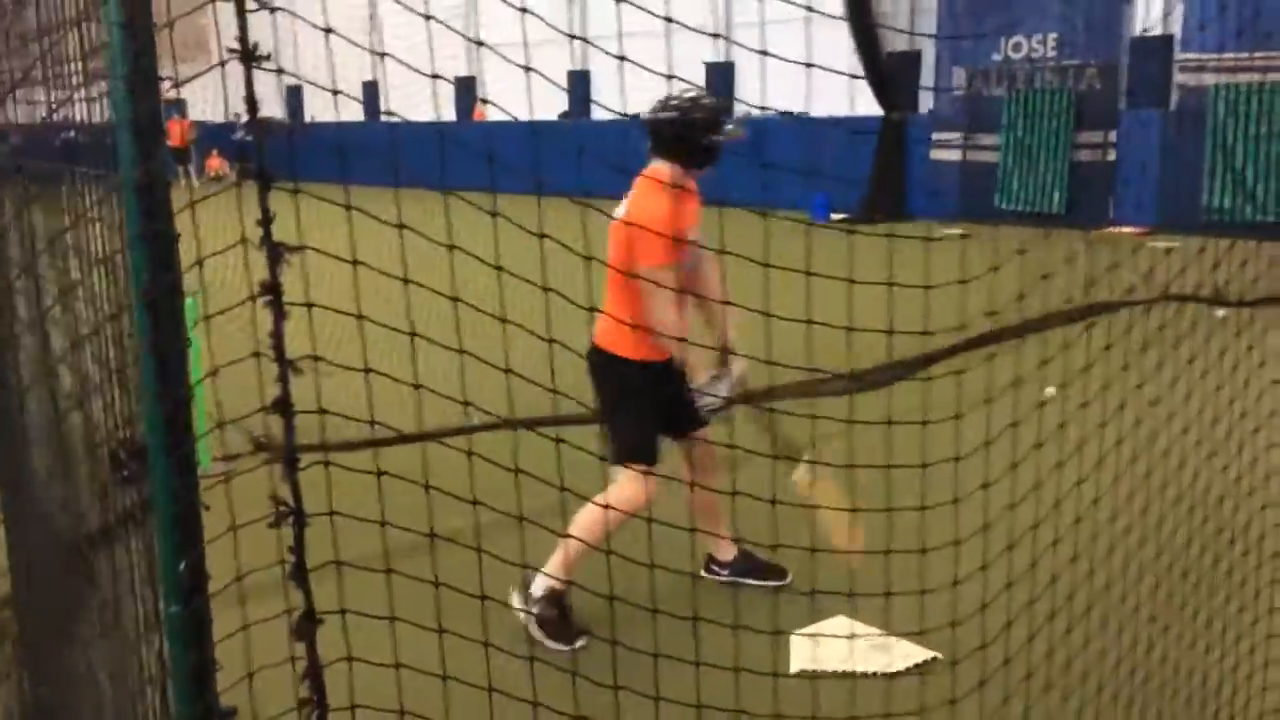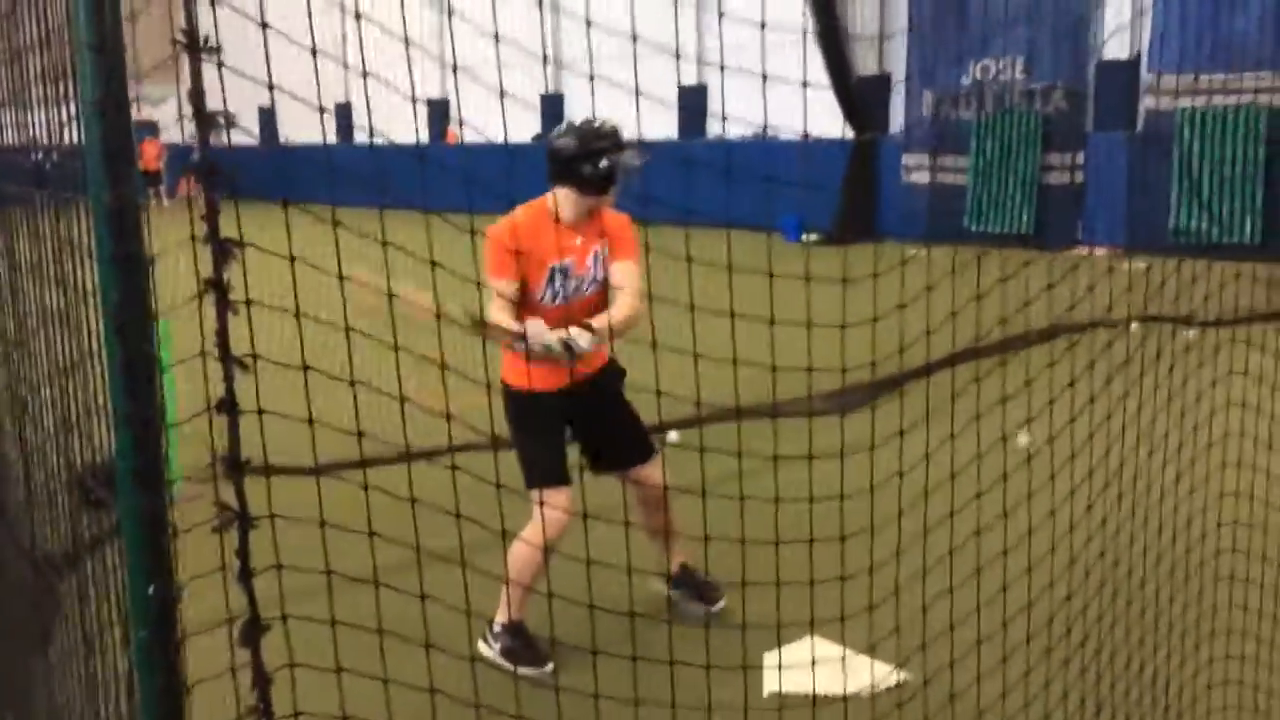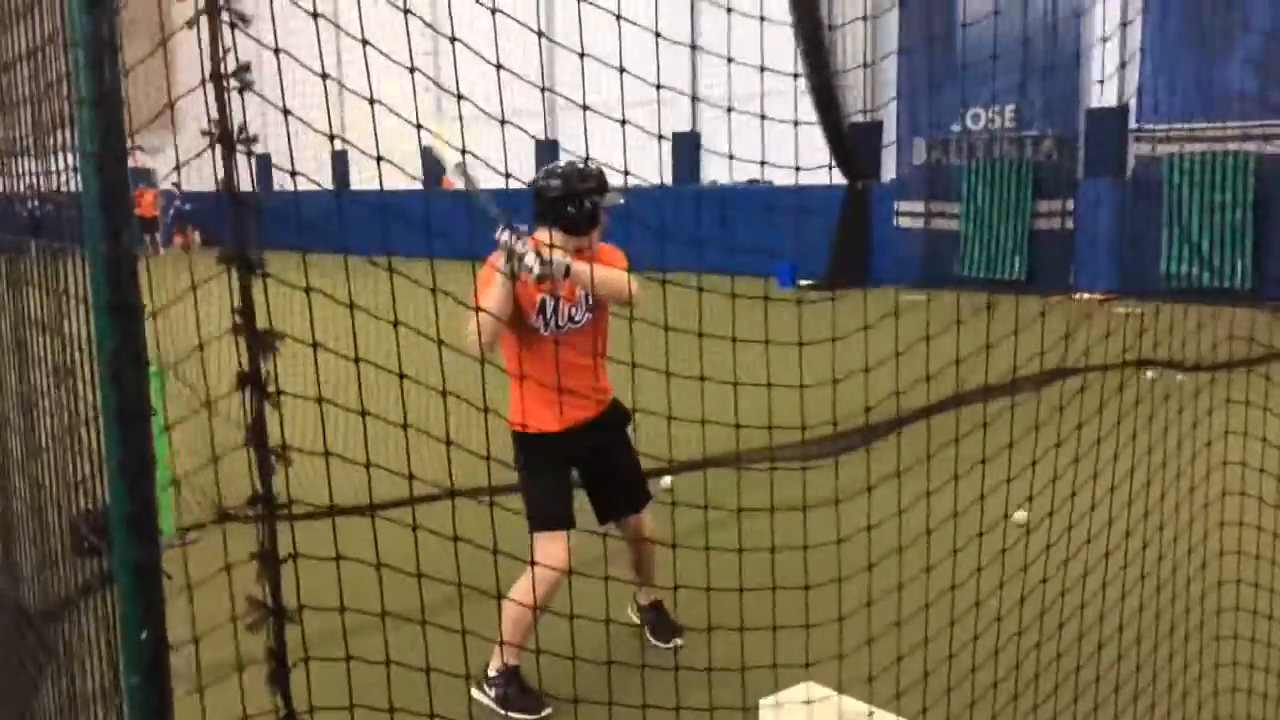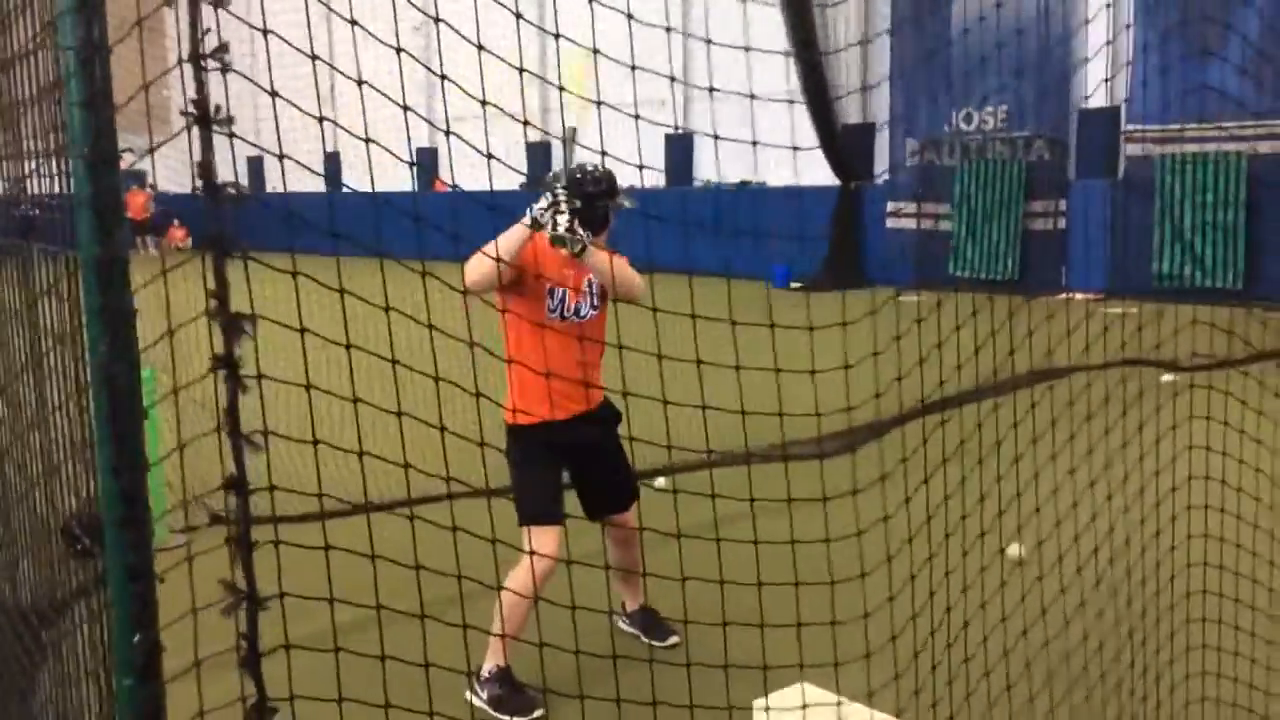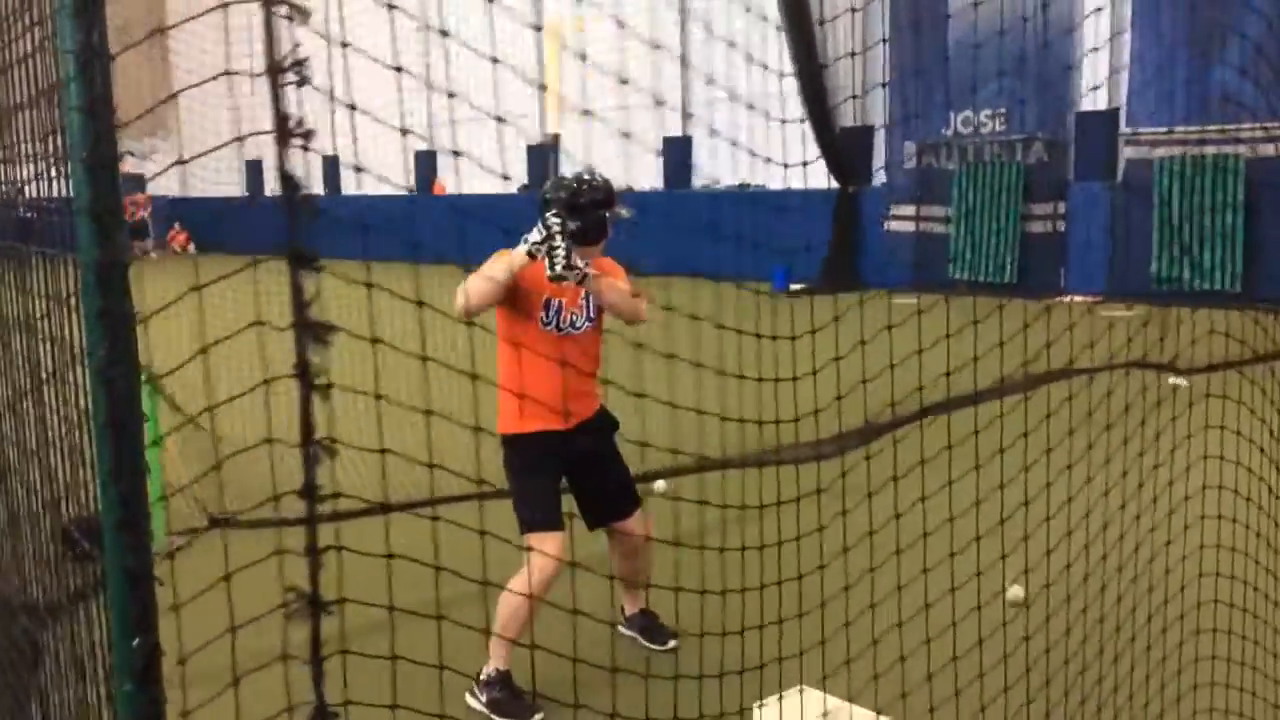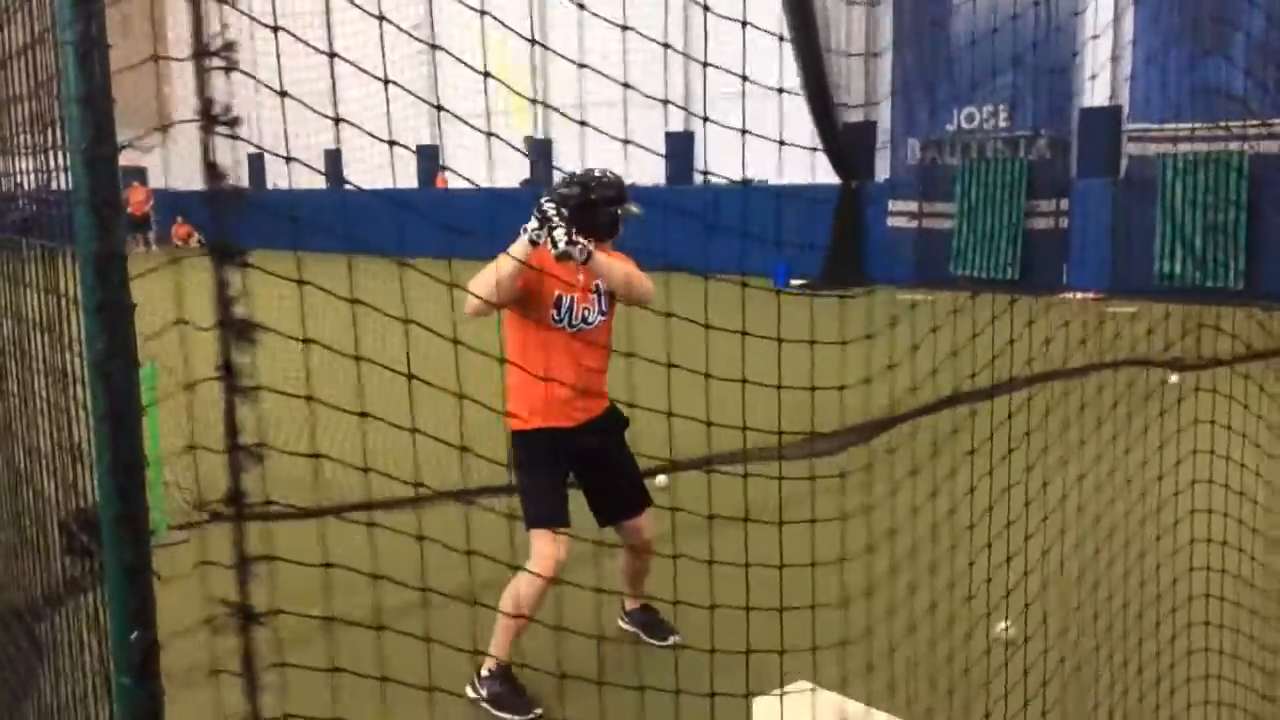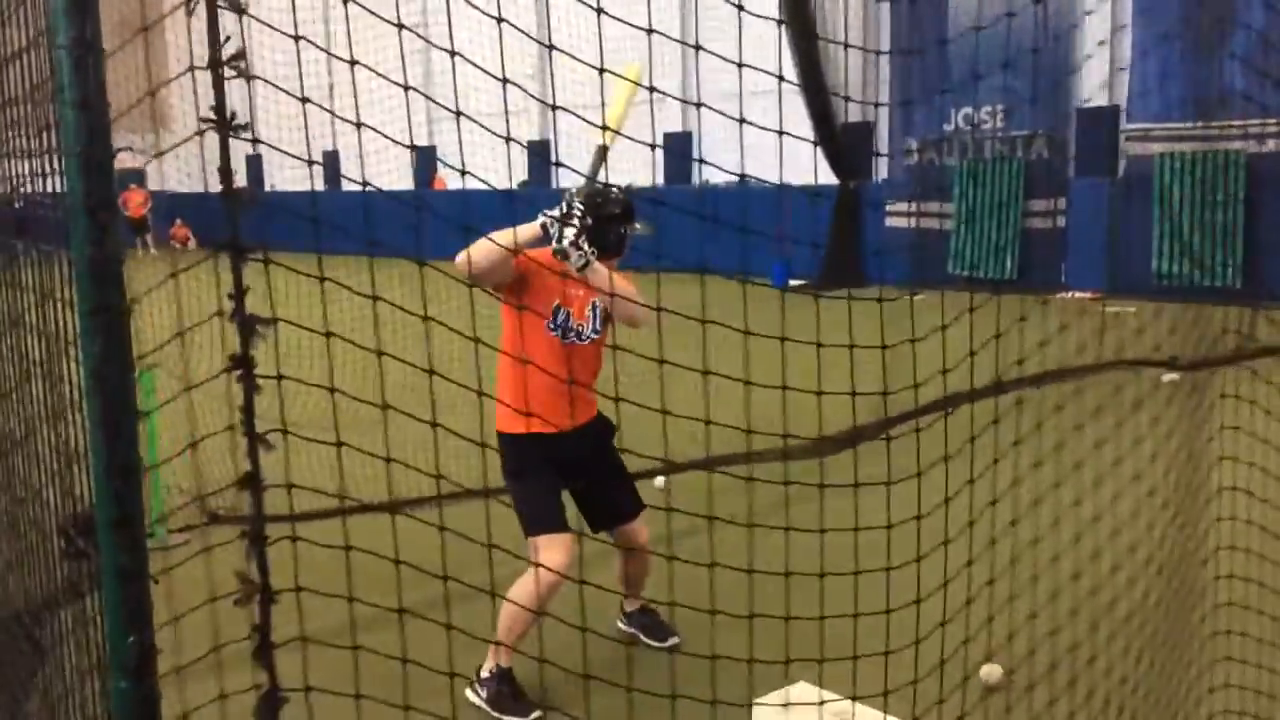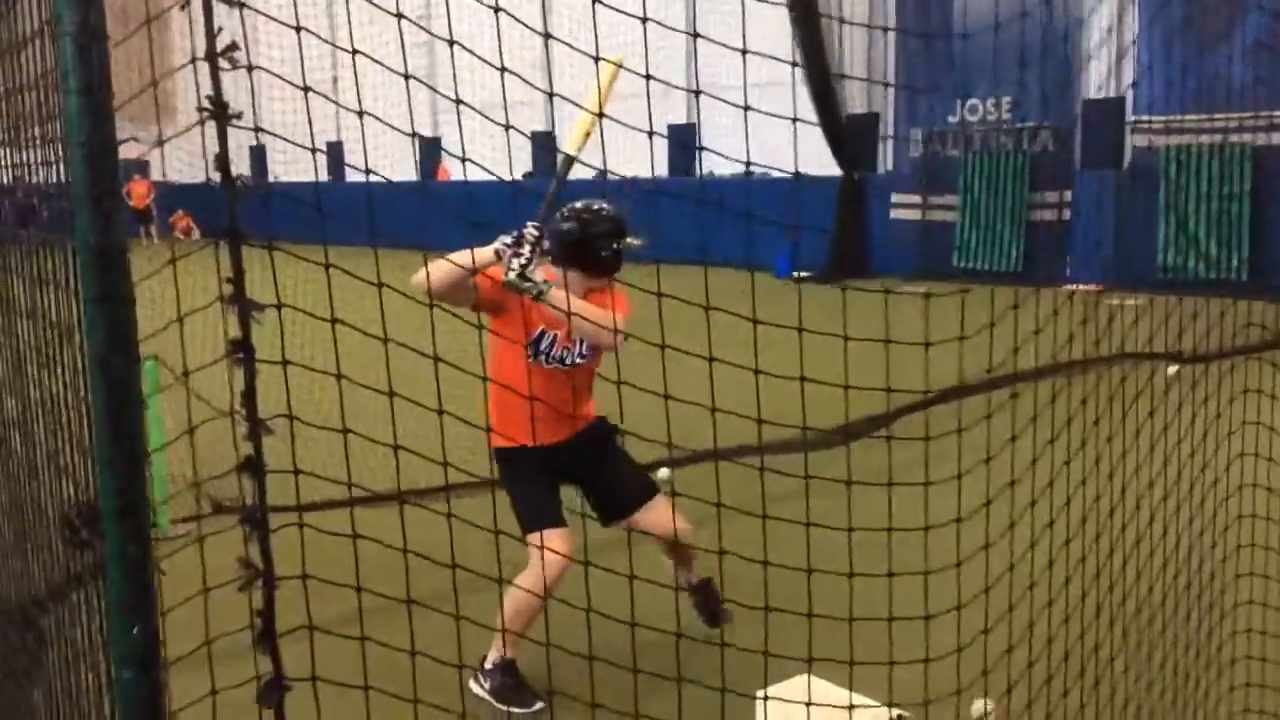
dt=0.4s
person 1, frame 1
left shoulder: (681, 197)
right shoulder: (649, 212)
left elbow: (702, 278)
right elbow: (663, 316)
left wrist: (724, 347)
right wrist: (705, 366)
left hip: (662, 353)
right hip: (624, 357)
left knee: (701, 443)
right knee: (632, 491)
left ankle: (725, 556)
right ankle: (541, 592)
person 1, frame 2
left shoulder: (617, 227)
right shoulder: (512, 231)
left elbow: (630, 304)
right elbow: (498, 316)
left wrist: (588, 333)
right wrist: (526, 332)
left hip: (594, 376)
right hip: (533, 389)
left knee: (652, 479)
right knee: (554, 515)
left ankle: (676, 567)
right ankle: (502, 630)
person 1, frame 3
left shoulder: (603, 256)
right shoulder: (506, 263)
left elbow: (627, 293)
right elbow: (481, 343)
left wrist: (560, 267)
right wrist: (512, 268)
left hip: (600, 417)
right hip: (540, 431)
left knee: (640, 526)
right knee: (554, 561)
left ankle: (646, 603)
right ankle: (497, 675)
person 1, frame 4
left shoulder: (603, 258)
right shoulder: (524, 253)
left elbow: (635, 290)
right elbow: (474, 280)
left wrist: (578, 246)
right wrist: (532, 221)
left hip: (590, 414)
right hip: (533, 424)
left knee: (627, 522)
right knee: (543, 553)
left ankle: (633, 609)
right ankle: (489, 675)
person 1, frame 5
left shoulder: (602, 268)
right shoulder: (518, 265)
left elbow: (636, 312)
right elbow: (464, 303)
left wrist: (577, 273)
right wrist: (527, 249)
left hip: (587, 422)
right hip: (530, 433)
left knee: (632, 531)
right knee: (546, 559)
left ankle: (634, 613)
person 1, frame 6
left shoulder: (610, 262)
right shoulder: (529, 263)
left elbow: (645, 293)
right elbow: (476, 303)
left wrist: (583, 254)
right wrist: (530, 238)
left hip: (597, 420)
right hip: (539, 431)
left knee: (640, 532)
right knee: (548, 559)
left ankle: (634, 609)
right ankle: (489, 675)
person 1, frame 7
left shoulder: (607, 277)
right shoulder: (528, 268)
left elbow: (639, 315)
right elbow: (467, 264)
left wrist: (581, 262)
right wrist: (541, 228)
left hip: (584, 428)
right hip: (526, 438)
left knee: (637, 539)
right knee: (553, 563)
left ankle: (633, 608)
right ankle: (490, 675)
person 1, frame 8
left shoulder: (609, 298)
right shoulder: (506, 287)
left elbow: (608, 336)
right elbow: (429, 283)
left wrist: (534, 287)
right wrist: (495, 254)
left hip: (583, 433)
right hip: (522, 448)
left knee: (668, 527)
right knee: (553, 558)
left ankle: (695, 575)
right ankle: (494, 666)
